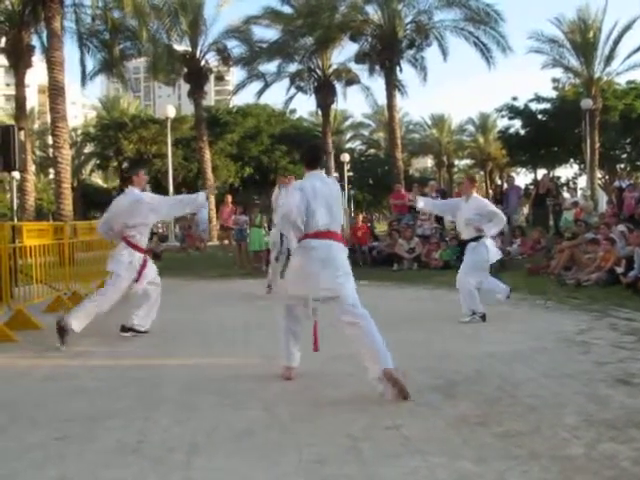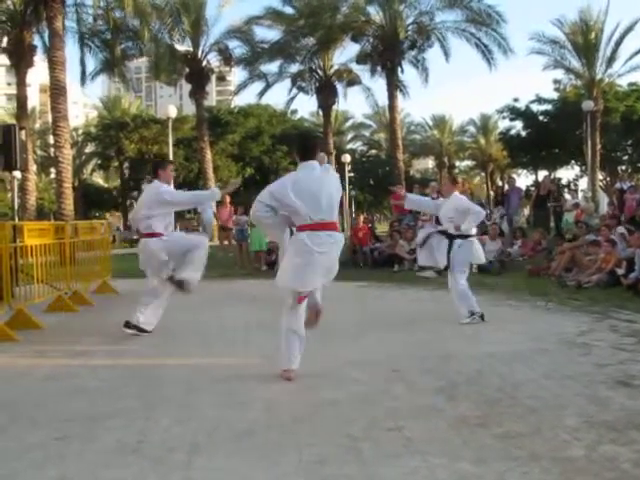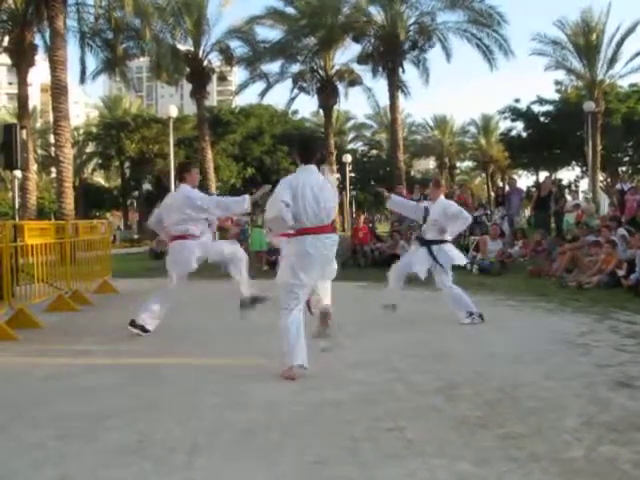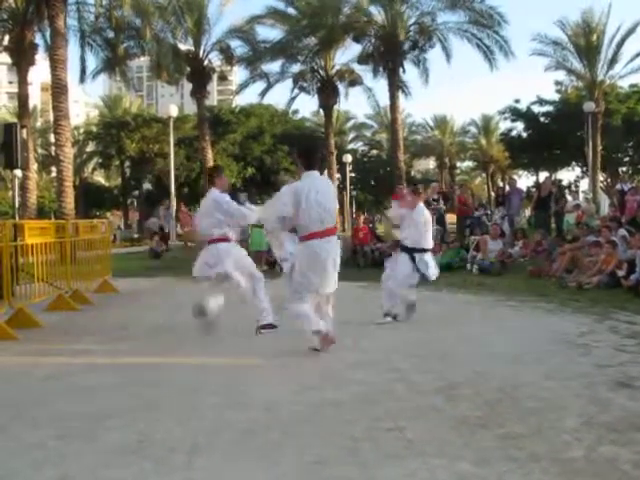
dt=0.2s
person 1, frame 1
left shoulder: (298, 187)
right shoulder: (333, 186)
left elbow: (288, 213)
left wrist: (297, 237)
left hip: (309, 252)
right hip: (335, 253)
left knee: (293, 309)
right knee: (355, 314)
left ankle: (289, 365)
right ankle: (386, 371)
person 1, frame 2
left shoulder: (289, 181)
right shoulder: (331, 174)
left elbow: (259, 211)
left wrist: (280, 230)
right wrist: (324, 163)
left hip: (305, 242)
right hip: (331, 239)
left knee: (294, 308)
left ankle: (290, 366)
right ankle: (313, 300)
person 1, frame 3
left shoulder: (289, 182)
right shoulder: (327, 180)
left elbow: (276, 213)
left wrist: (284, 228)
left hip: (302, 245)
right hip: (327, 241)
left knee: (291, 306)
left ankle: (294, 364)
right ankle: (324, 311)
person 1, frame 4
left shoulder: (295, 189)
right shoulder: (328, 184)
left elbow: (272, 219)
left wrist: (288, 225)
left hip: (311, 248)
right hip: (331, 244)
left knee: (297, 303)
right knee: (323, 298)
left ankle: (323, 332)
right ankle: (323, 336)
person 2, frame 1
left shoulder: (122, 199)
right shoulder: (143, 199)
left elbow: (103, 225)
right wrist: (204, 195)
left hip: (135, 254)
right hip: (130, 256)
left knee: (152, 285)
right knee: (108, 295)
left ankle: (135, 324)
right ankle: (68, 324)
person 2, frame 2
left shoulder: (149, 192)
right shoulder: (161, 192)
left elbow: (133, 218)
right elbow: (190, 198)
right wrist: (222, 192)
left hip: (149, 244)
right hip: (158, 243)
left knee: (161, 287)
right knee: (200, 243)
left ankle: (138, 322)
right ankle: (182, 278)
person 2, frame 3
left shoulder: (170, 198)
right shoulder: (192, 196)
left elbow: (153, 222)
right elbow: (224, 205)
right wrist: (253, 198)
left hip: (177, 248)
right hip: (194, 245)
left knee: (171, 289)
right knee: (235, 252)
left ankle: (141, 322)
right ankle: (246, 297)
person 2, frame 4
left shoulder: (205, 202)
right shoulder: (219, 199)
left elbow: (198, 226)
right elbow: (245, 216)
right wrist: (256, 210)
left hip: (209, 252)
right hip: (225, 248)
right knee: (256, 280)
left ankle: (204, 307)
right ankle: (264, 321)
person 3, frame 1
left shoulder: (480, 203)
right shoulder: (459, 203)
left elbow: (500, 218)
right elbow: (440, 206)
left wrist: (486, 230)
right wrist: (418, 201)
left hip: (478, 246)
right hip: (470, 245)
left knee: (464, 280)
right knee: (479, 279)
left ankle: (478, 313)
right ankle: (504, 291)
person 3, frame 2
left shoulder: (460, 201)
right shoulder: (444, 202)
left elbow: (479, 212)
right elbow: (427, 204)
left wrist: (464, 226)
right wrist: (405, 195)
left hip: (461, 245)
right hip: (449, 241)
left knee: (457, 282)
left ankle: (475, 313)
person 3, frame 3
left shoulder: (448, 205)
right shoulder: (427, 206)
left elbow: (466, 218)
right elbow: (408, 207)
left wrist: (448, 229)
right wrist: (389, 196)
left hip: (437, 250)
right hip: (422, 247)
left knee: (446, 285)
right knee: (399, 269)
left ankle: (474, 313)
right ankle: (393, 300)
person 3, frame 4
left shoulder: (421, 214)
right shoulder: (411, 210)
left elbow: (411, 237)
right elbow: (395, 216)
left wrist: (400, 234)
right wrist: (399, 206)
left hip: (418, 257)
right hip: (406, 253)
left knee: (394, 284)
right knee: (387, 279)
right ankle: (391, 312)
